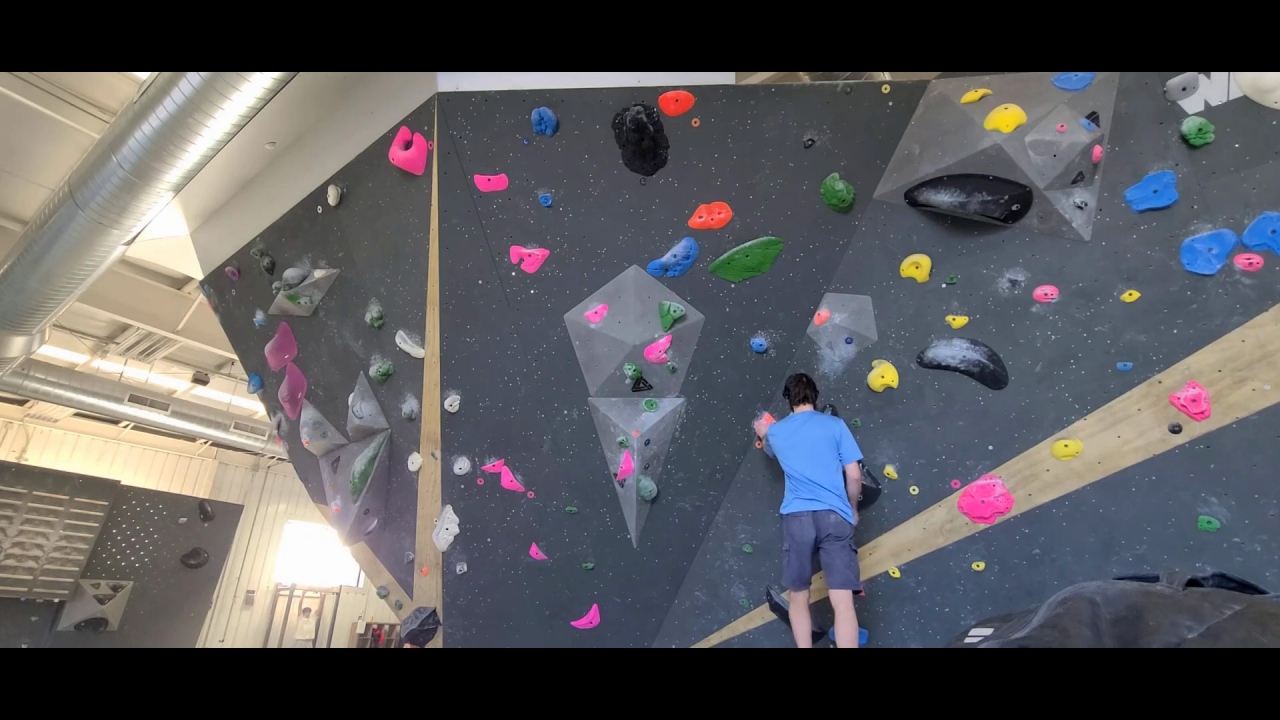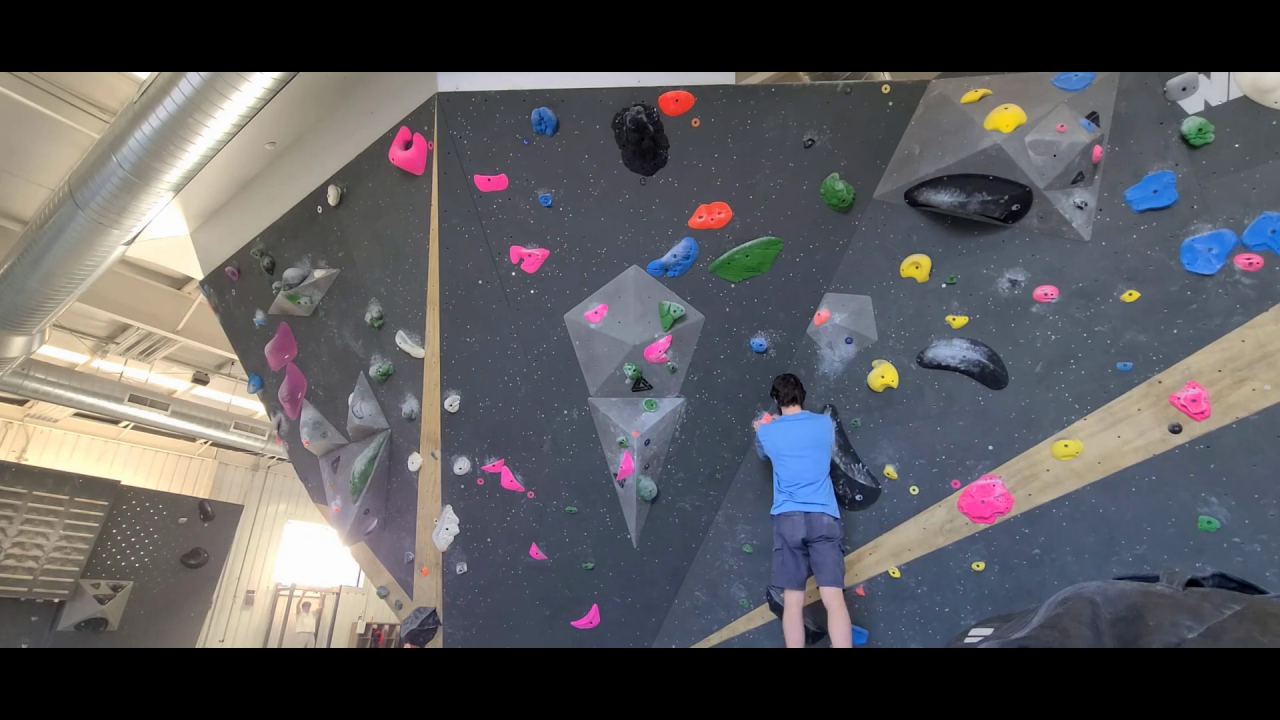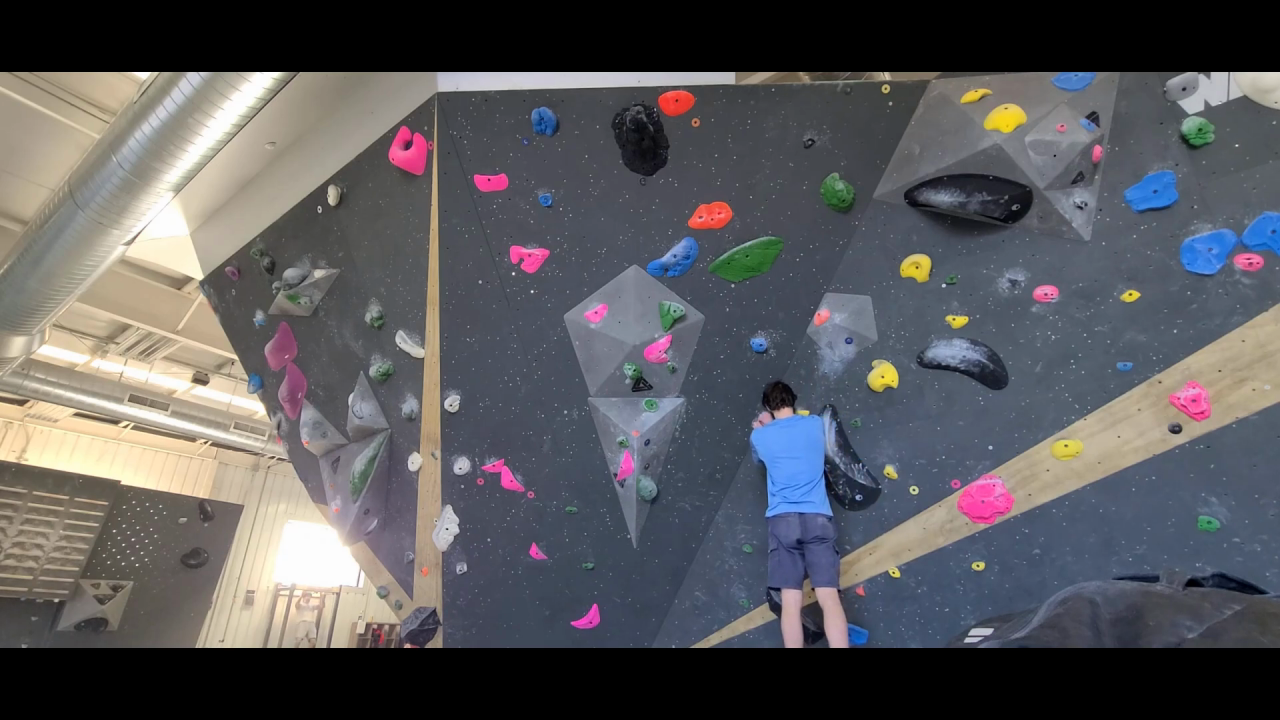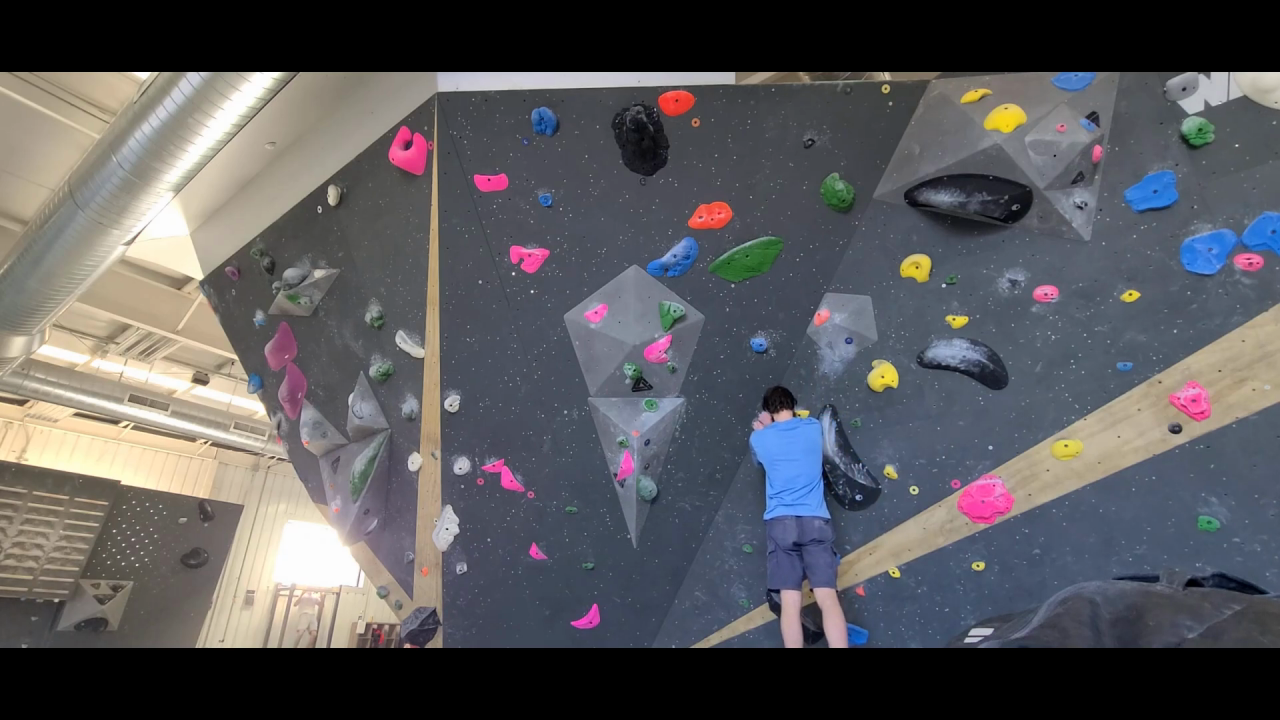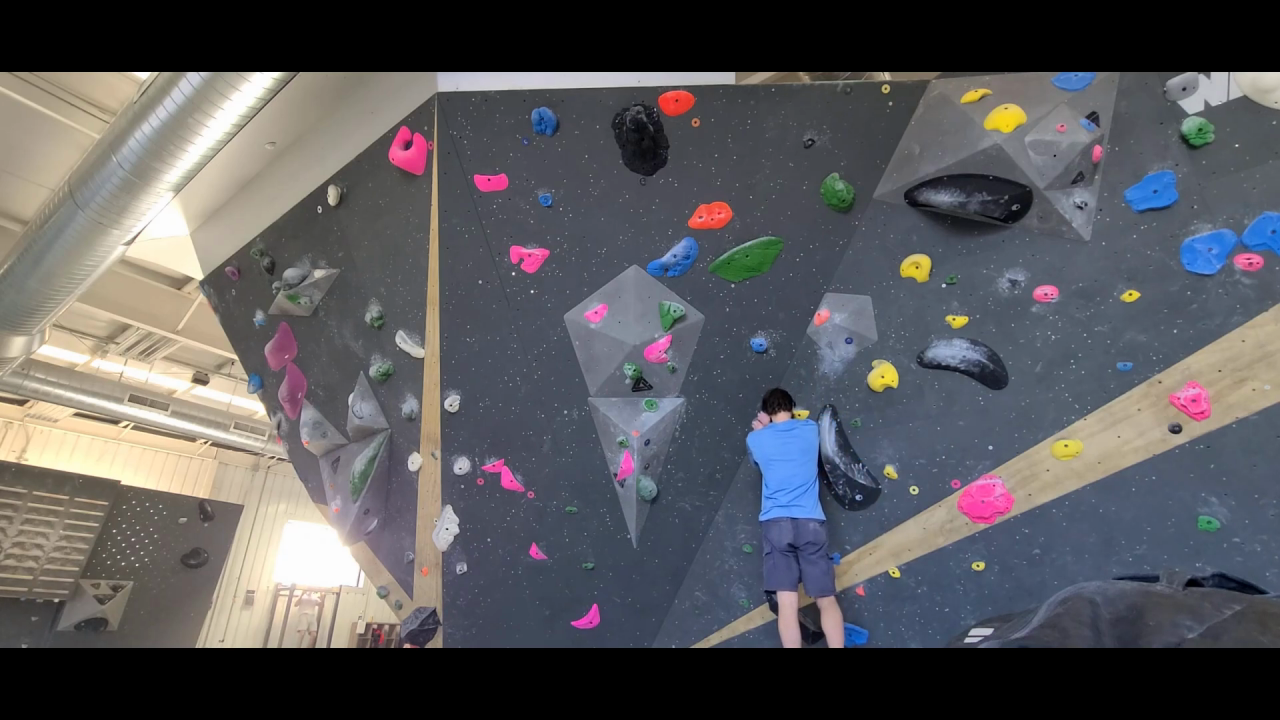
dt=0.4s
person 1, frame 1
left shoulder: (776, 431)
right shoulder: (835, 425)
right elbow: (854, 476)
right wrist: (853, 509)
left hip: (797, 518)
right hip: (834, 517)
left knee: (798, 598)
right knee: (842, 600)
person 1, frame 2
left shoulder: (766, 432)
right shoulder: (824, 424)
left hip: (788, 519)
right hip: (824, 518)
left knee: (793, 601)
right knee: (833, 598)
person 1, frame 3
left shoulder: (759, 436)
right shoulder: (815, 424)
left hip: (783, 520)
right hip: (818, 518)
left knee: (791, 601)
right knee: (829, 598)
person 1, frame 4
left shoulder: (759, 438)
right shoulder: (814, 427)
left hip: (780, 523)
right hip: (815, 521)
left knee: (790, 602)
right knee: (828, 598)
person 1, frame 5
left shoulder: (755, 439)
right shoulder: (811, 429)
left hip: (775, 525)
right hip: (811, 523)
left knee: (787, 603)
right knee: (826, 601)
right ankle: (838, 647)
